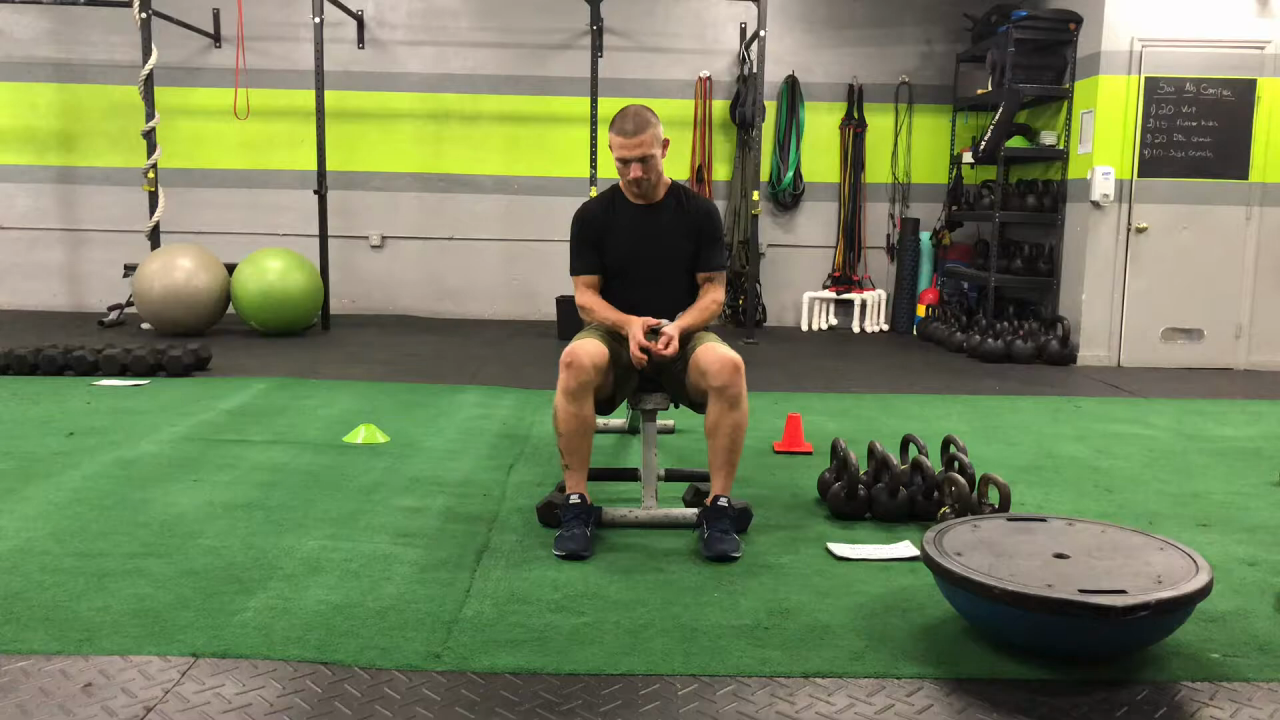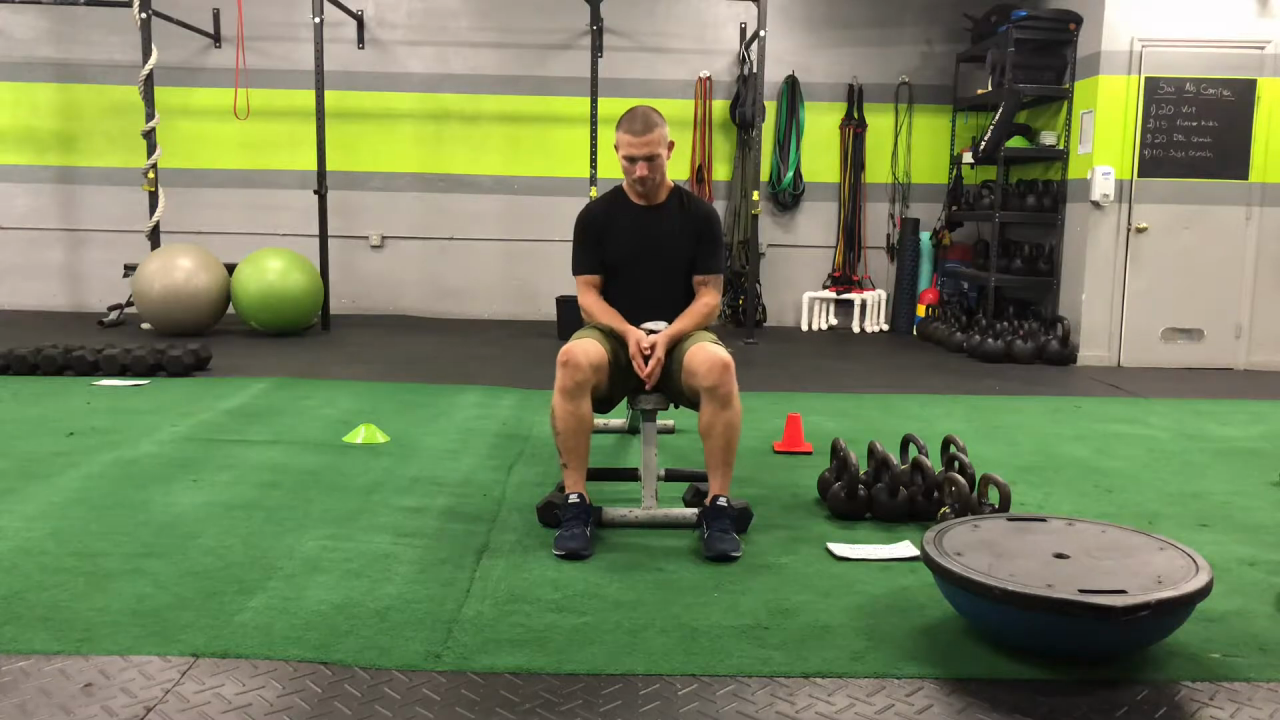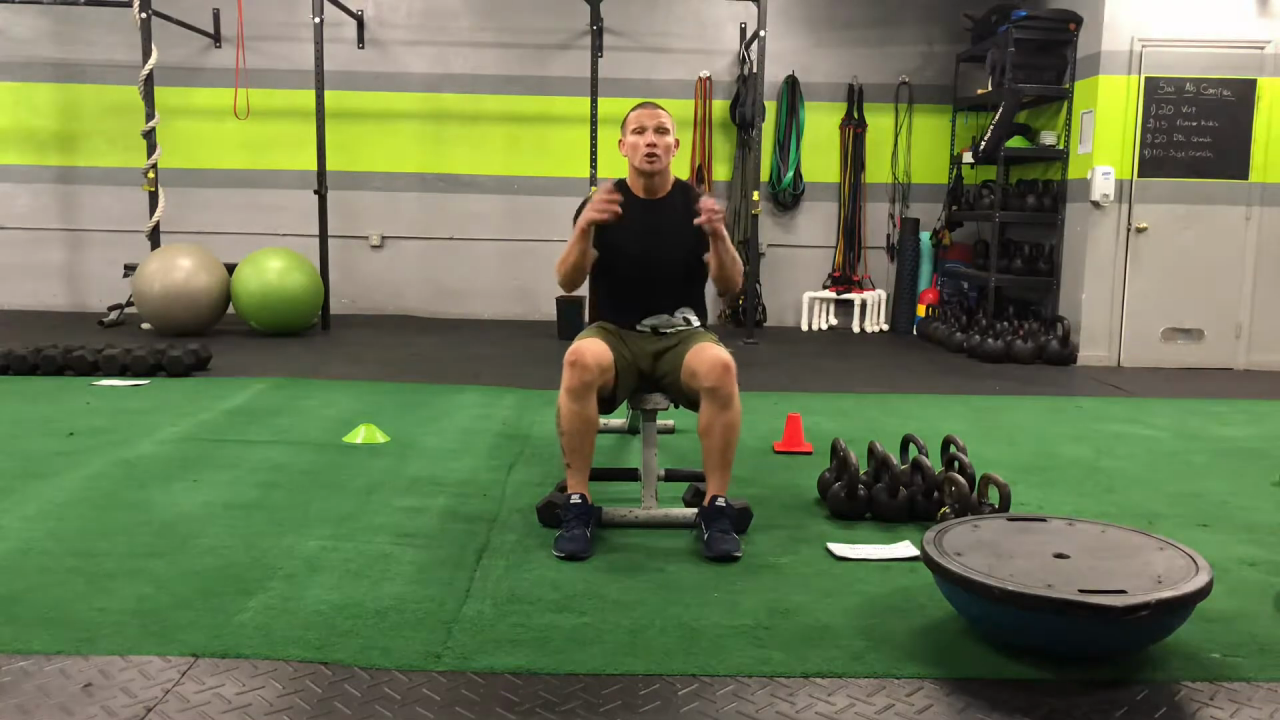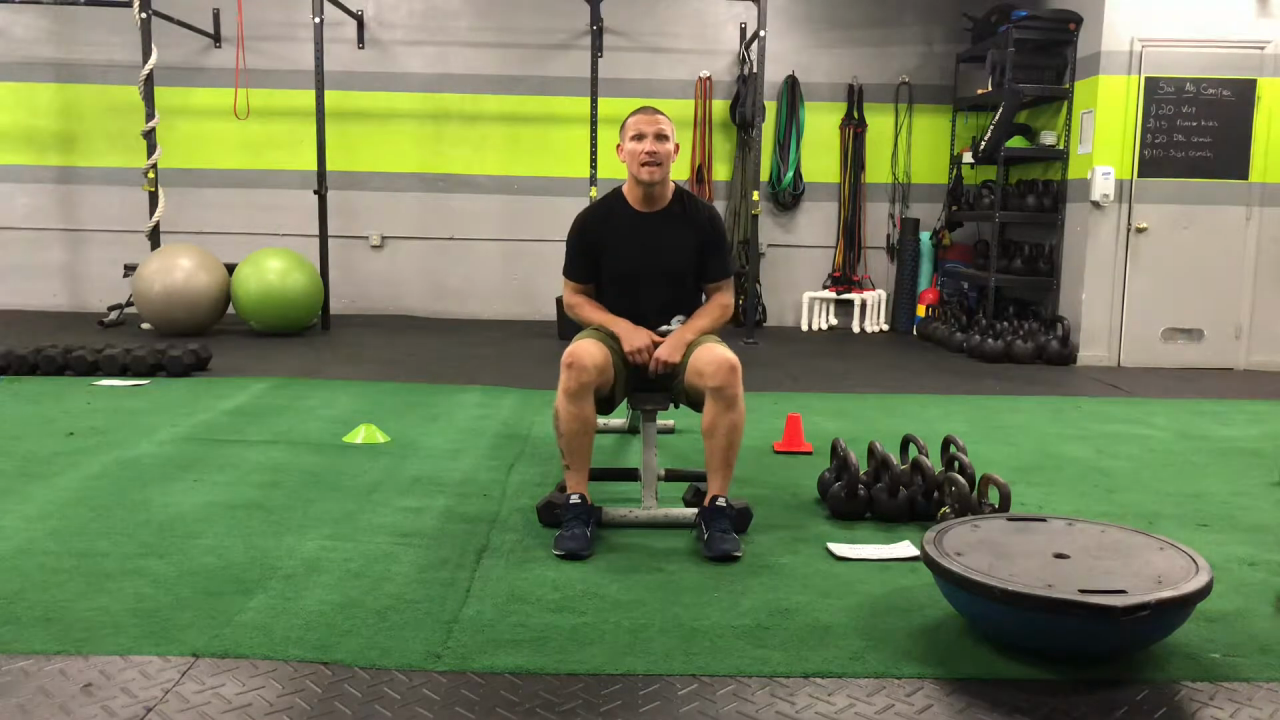
dt=0.7s
person 1, frame 1
left shoulder: (699, 211)
right shoulder: (593, 215)
left elbow: (714, 291)
right elbow: (584, 296)
left wrist: (679, 326)
right wrist: (627, 324)
left hip: (683, 335)
right hip: (615, 334)
left knee: (729, 367)
right knee: (576, 361)
left ankle: (718, 508)
right ankle: (576, 505)
person 1, frame 2
left shoulder: (700, 215)
right shoulder: (596, 215)
left elbow: (709, 296)
right elbow: (588, 294)
left wrist: (667, 338)
right wrist: (629, 333)
left hip: (680, 335)
right hip: (615, 334)
left knee: (718, 366)
right knee: (573, 360)
left ankle: (717, 507)
right ankle: (576, 504)
person 1, frame 3
left shoulder: (697, 204)
right shoulder: (602, 203)
left elbow: (732, 287)
right elbow: (568, 281)
left wrist: (717, 233)
right wrist: (587, 225)
left hip: (681, 334)
right hip: (615, 333)
left knee: (720, 368)
right knee: (580, 361)
left ankle: (716, 507)
right ankle: (577, 505)
person 1, frame 4
left shoulder: (702, 218)
right shoulder: (594, 220)
left elbow: (722, 299)
right elbow: (575, 298)
left wrist: (682, 337)
right wrist: (623, 328)
left hip: (682, 338)
right hip: (616, 335)
left knee: (725, 367)
right knee: (577, 362)
left ankle: (716, 508)
right ankle: (577, 504)
